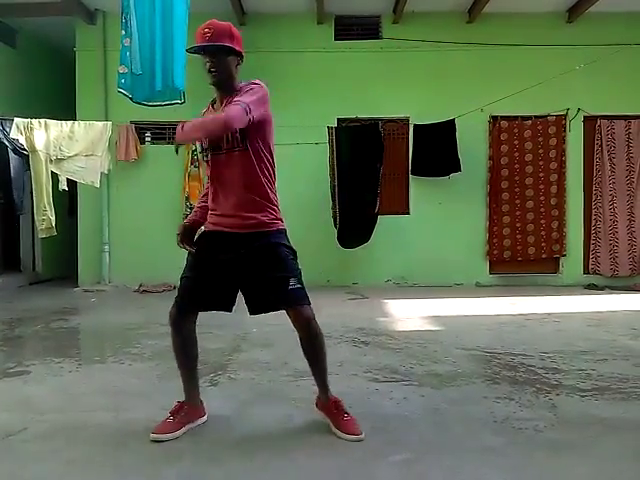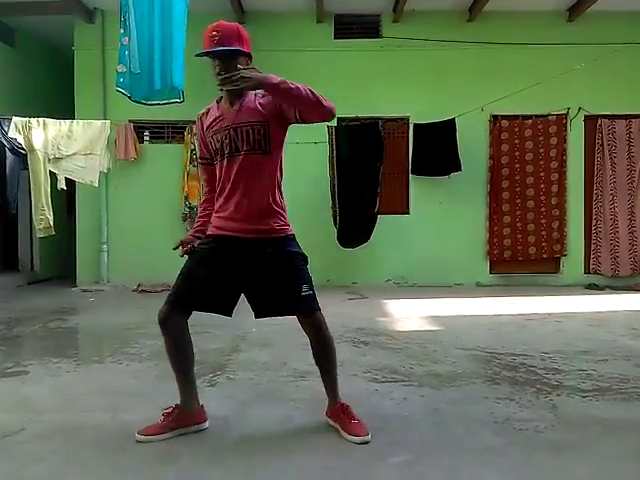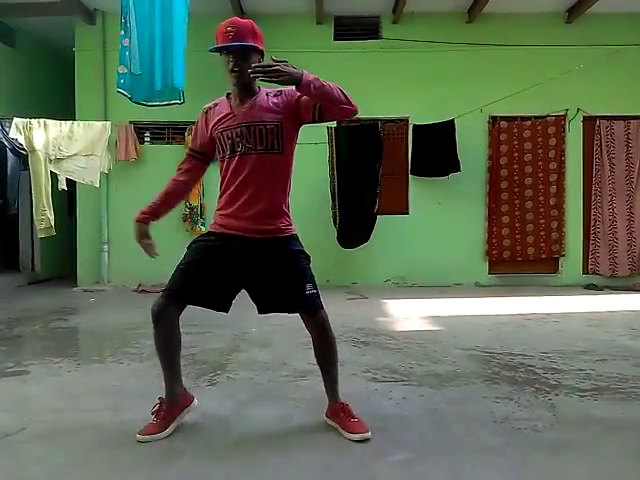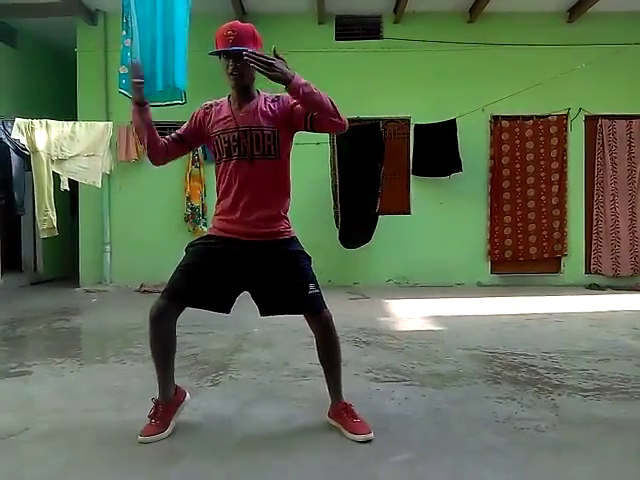
dt=0.2s
person 1, frame 1
left shoulder: (254, 94)
right shoulder: (208, 116)
left elbow: (232, 119)
left wrist: (186, 131)
right wrist: (195, 220)
left hip: (263, 233)
right hip: (218, 234)
left knee: (304, 316)
right knee: (180, 315)
left ankle: (327, 399)
right ankle: (191, 404)
person 1, frame 2
left shoulder: (270, 103)
right shoulder: (206, 119)
left elbow: (325, 111)
left wrist: (268, 81)
right wrist: (198, 231)
left hip: (272, 239)
right hip: (220, 240)
left knee: (313, 320)
right knee: (169, 316)
left ankle: (337, 406)
right ankle: (190, 409)
person 1, frame 3
left shoulder: (288, 101)
right shoulder: (211, 115)
left elbow: (347, 109)
right elbow: (187, 174)
left wrist: (300, 76)
right wrist: (147, 216)
left hip: (276, 239)
right hip: (223, 238)
left knee: (317, 319)
right knee: (163, 310)
left ankle: (336, 406)
right ankle: (175, 397)
person 1, frame 4
left shoulder: (284, 106)
right shoulder: (208, 115)
left elbow: (337, 124)
right elbow: (159, 155)
left wrist: (292, 81)
right wrist: (140, 106)
left hip: (277, 243)
right hip: (225, 240)
left knee: (321, 319)
right knee: (162, 312)
left ankle: (340, 407)
right ankle: (168, 398)
